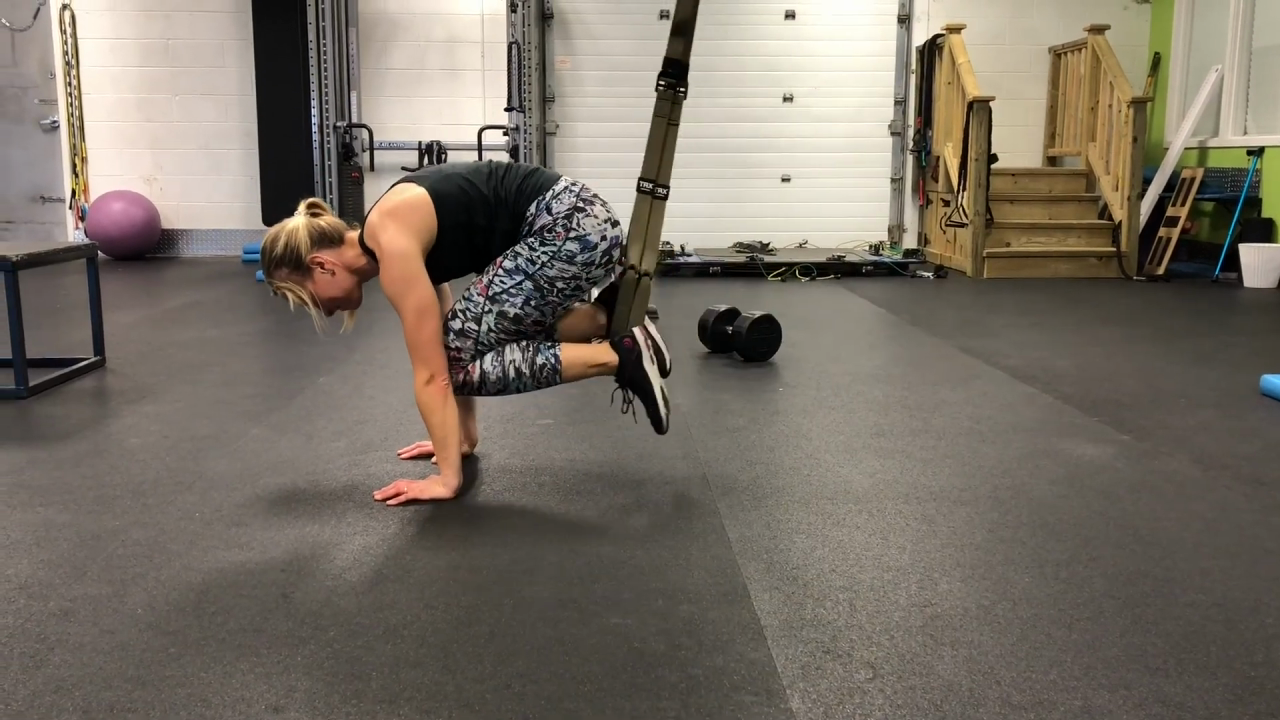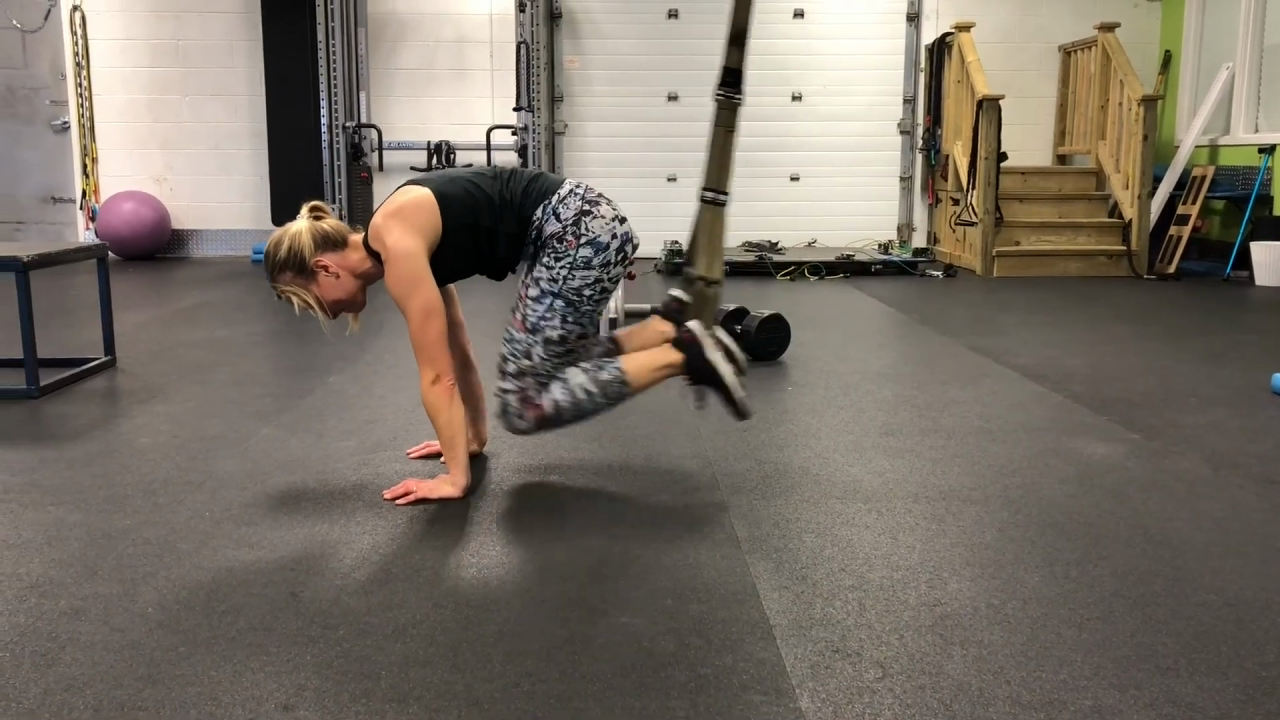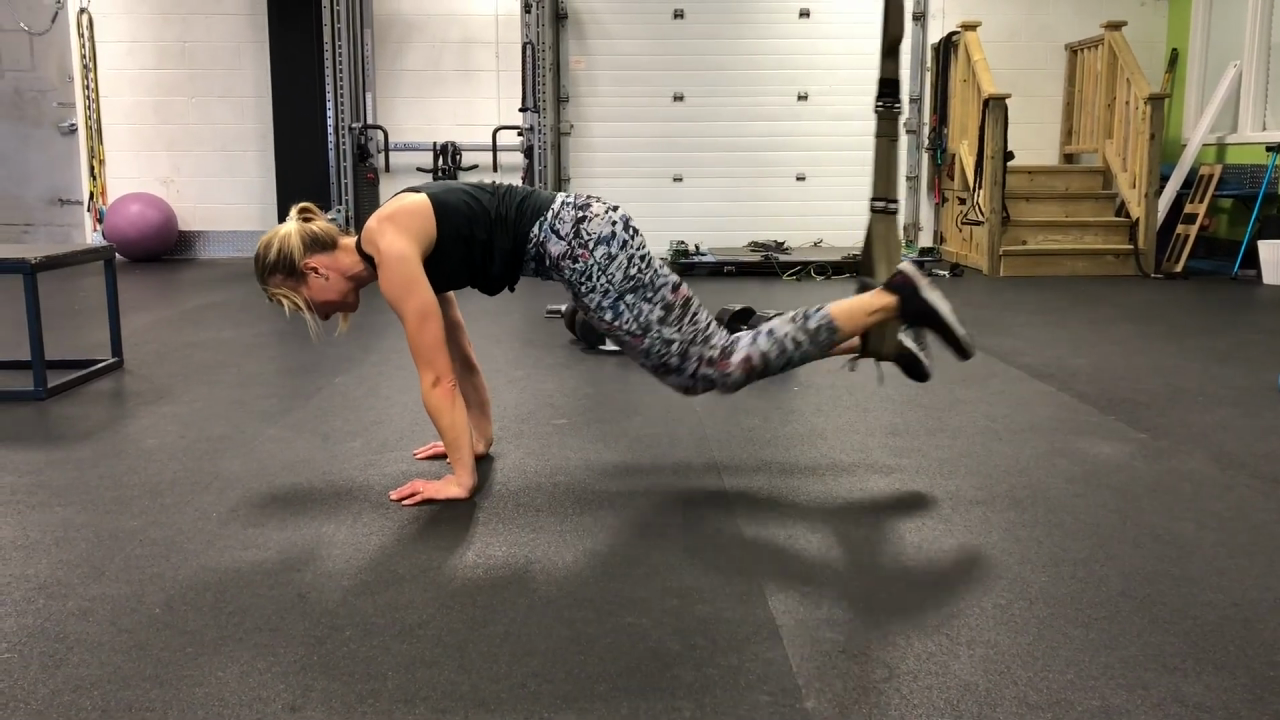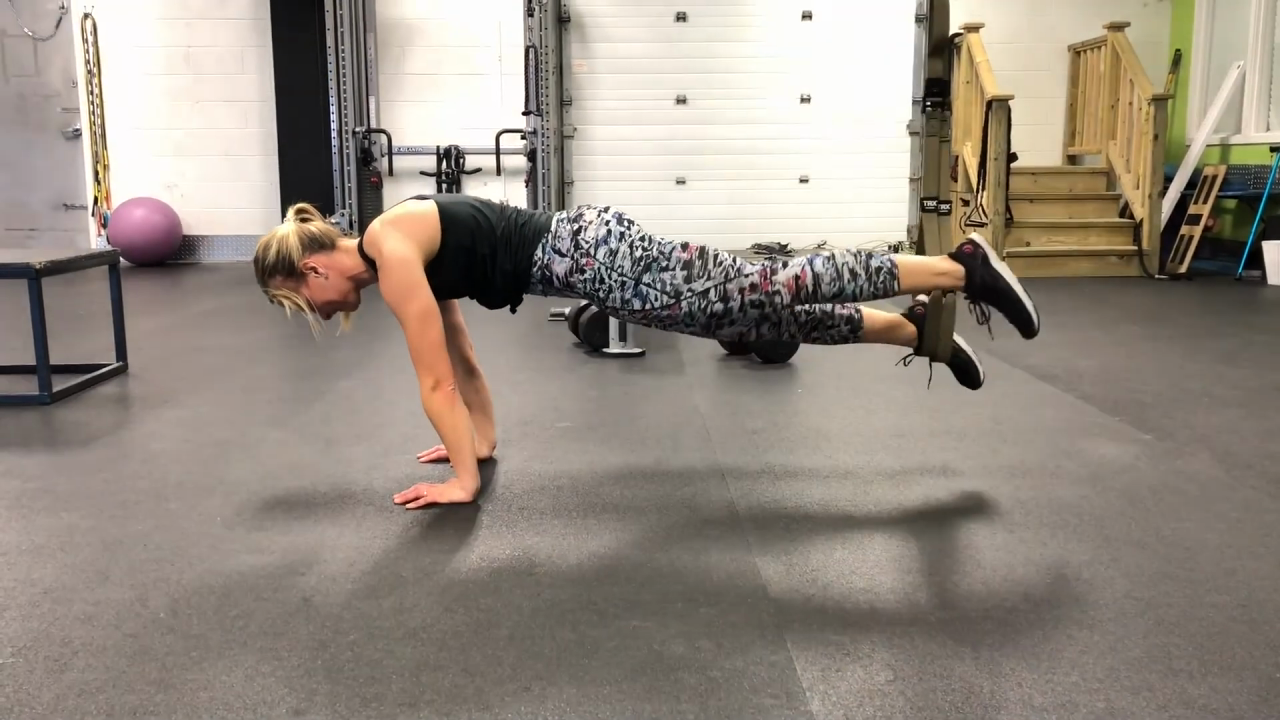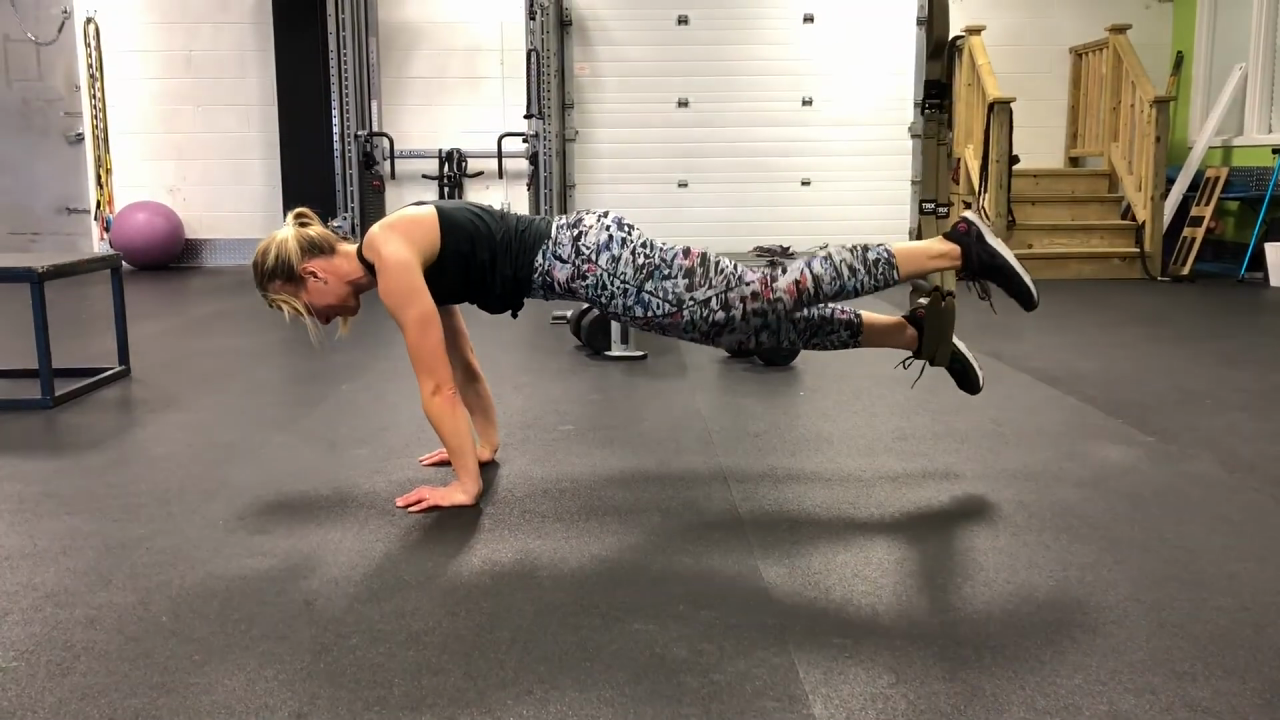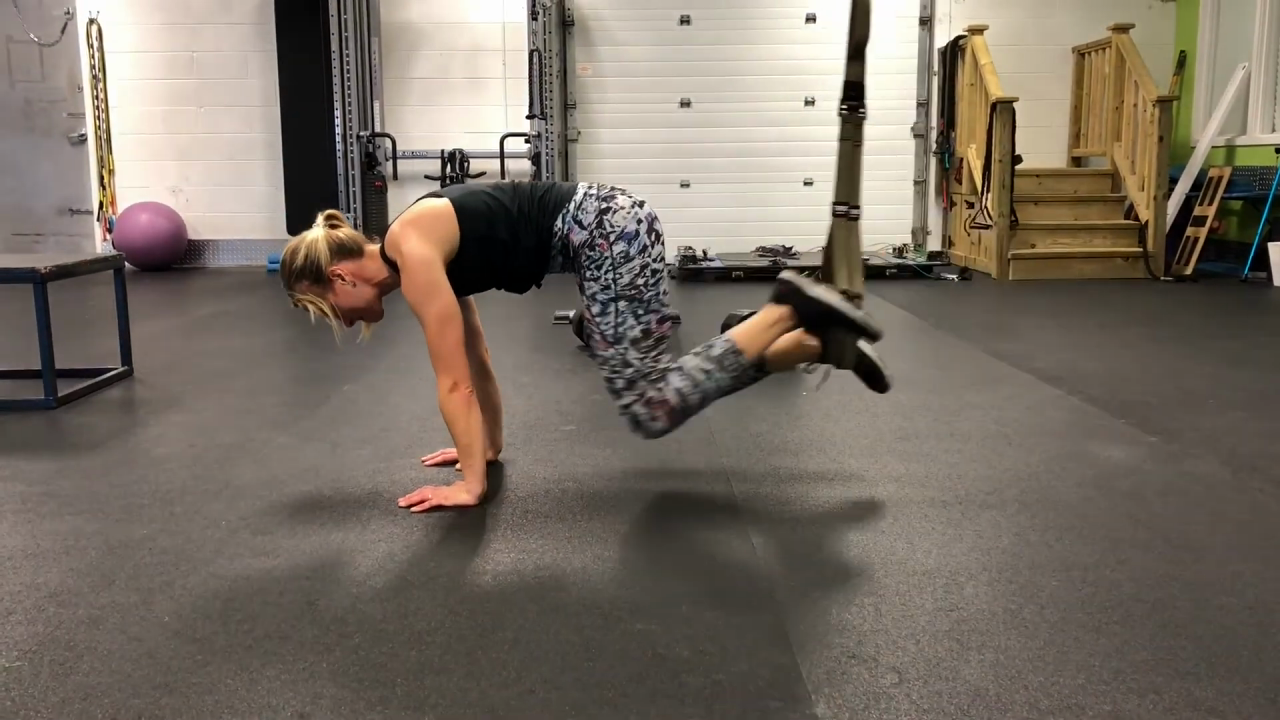
dt=0.5s
person 1, frame 1
left shoulder: (392, 244)
right shoulder: (397, 233)
left elbow: (432, 372)
right elbow: (447, 341)
left wrist: (448, 478)
right wrist: (464, 436)
left hip: (571, 228)
right hip: (579, 222)
left knee: (456, 361)
right knee: (484, 345)
left ankle: (616, 356)
right ankle: (606, 317)
person 1, frame 2
left shoulder: (396, 244)
right shoulder: (403, 244)
left elbow: (435, 373)
right elbow: (453, 352)
left wrist: (455, 476)
right wrist: (472, 437)
left hip: (581, 230)
right hip: (581, 226)
left knee: (529, 406)
right knee: (547, 373)
left ankle: (681, 355)
right ankle: (669, 327)
person 1, frame 3
left shoulder: (388, 248)
right shoulder: (410, 249)
left elbow: (437, 377)
right elbow: (460, 357)
left wrist: (460, 478)
right wrist: (478, 438)
left hip: (579, 241)
right hip: (581, 237)
left knee: (713, 362)
right knee: (705, 358)
left ankle: (890, 302)
right ankle: (864, 330)
person 1, frame 4
left shoulder: (390, 253)
right shoulder: (409, 255)
left elbow: (436, 381)
right elbow: (460, 357)
left wrist: (464, 479)
right wrist: (482, 441)
left hip: (593, 257)
right hip: (586, 253)
left knee: (771, 290)
right knee: (765, 307)
left ankle: (962, 269)
right ankle: (916, 330)
person 1, frame 5
left shoulder: (389, 256)
right shoulder: (409, 259)
left elbow: (437, 384)
right elbow: (460, 362)
left wrist: (466, 483)
right wrist: (484, 444)
left hip: (591, 260)
right hip: (588, 257)
left knee: (775, 296)
right knee: (769, 314)
left ankle: (956, 248)
right ankle: (919, 333)
person 1, frame 6
left shoulder: (411, 252)
right shoulder: (425, 252)
left elbow: (454, 380)
right elbow: (473, 359)
left wrist: (471, 483)
right wrist: (488, 443)
left hip: (606, 229)
right hip: (609, 230)
left knee: (651, 410)
right knee: (656, 391)
left ankle: (788, 314)
right ankle: (813, 340)
